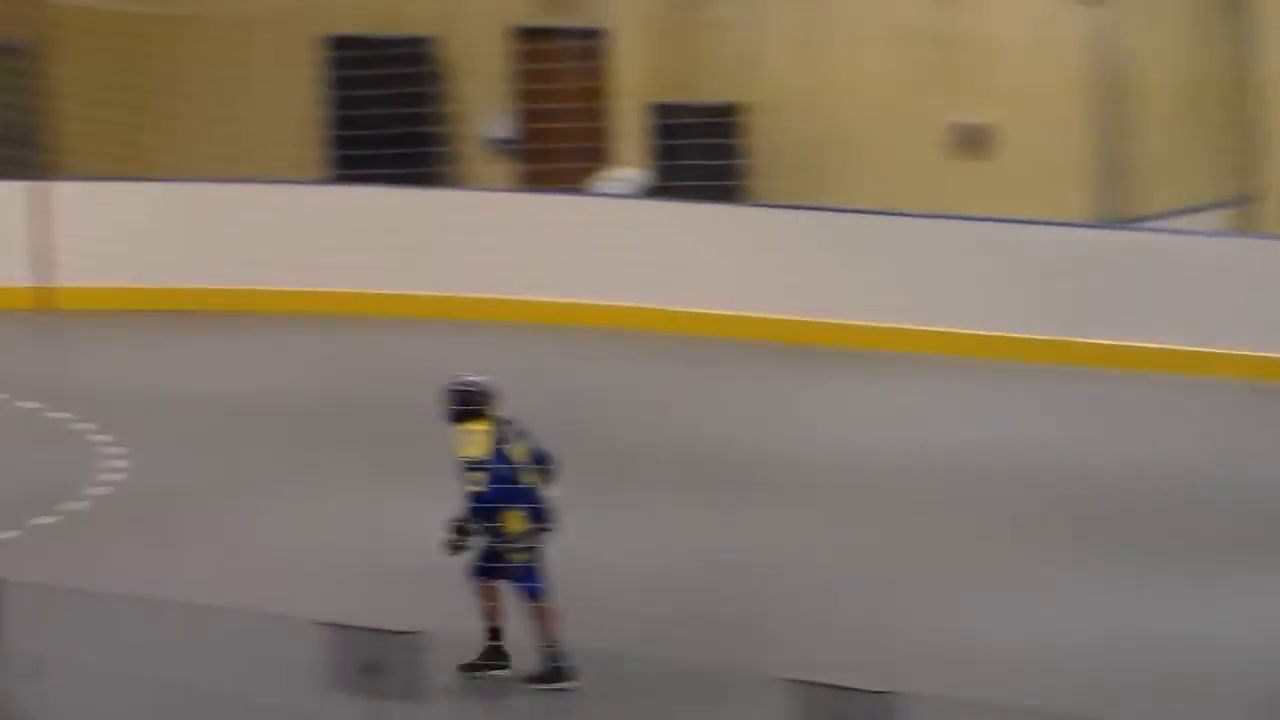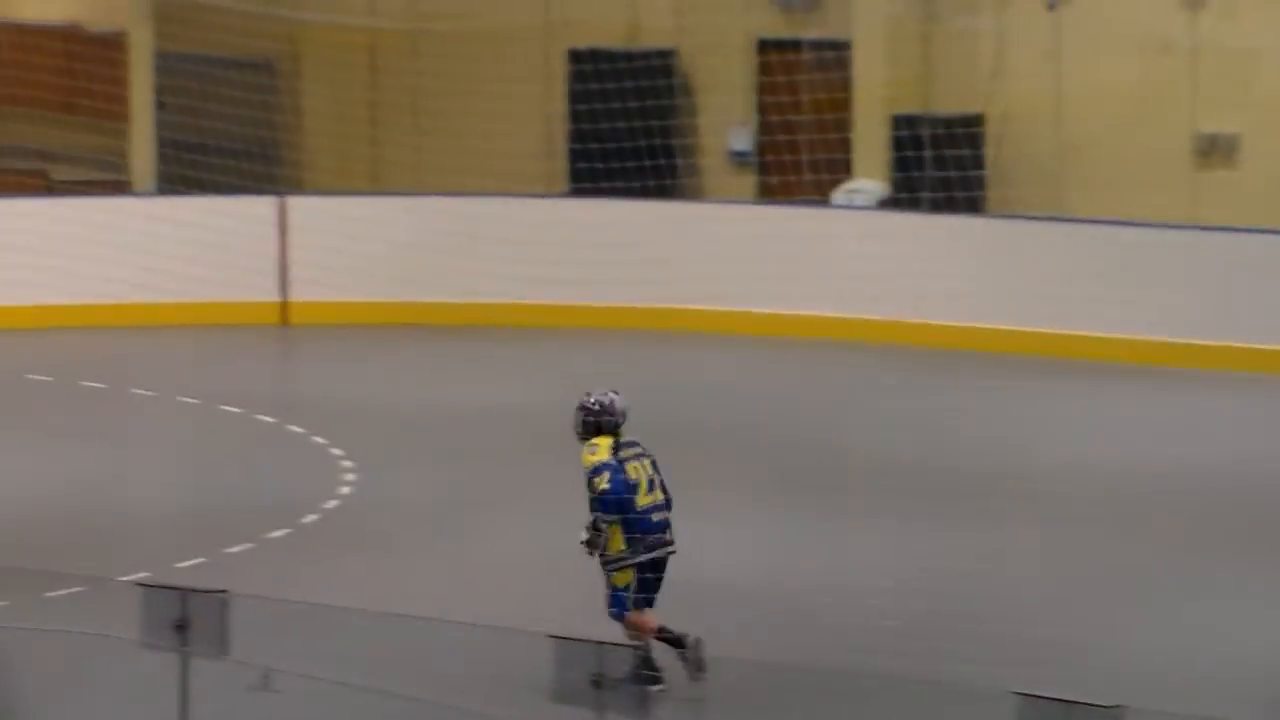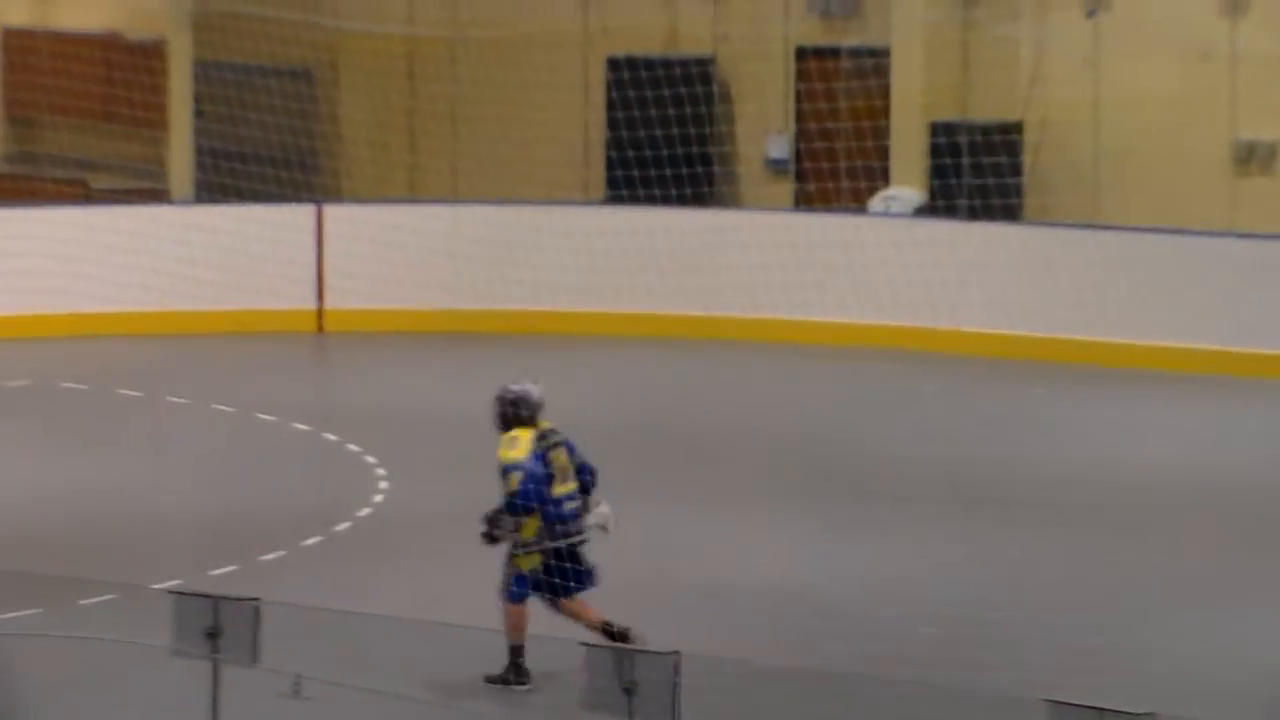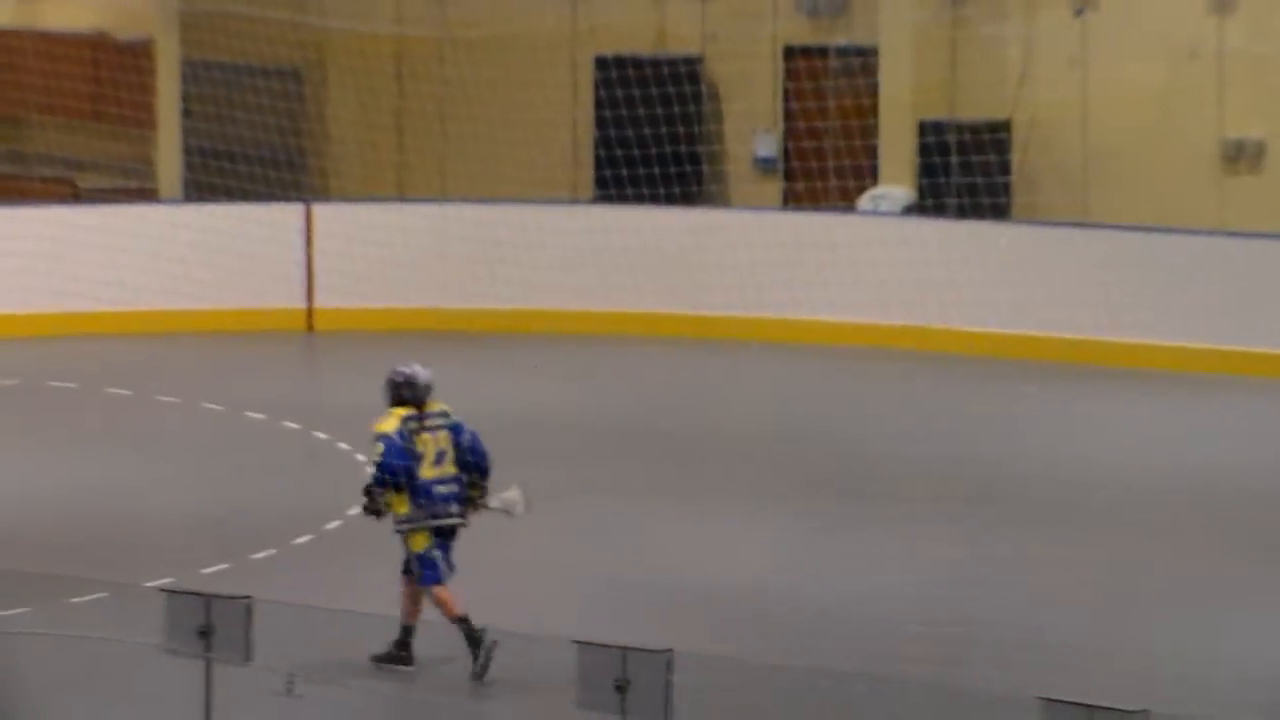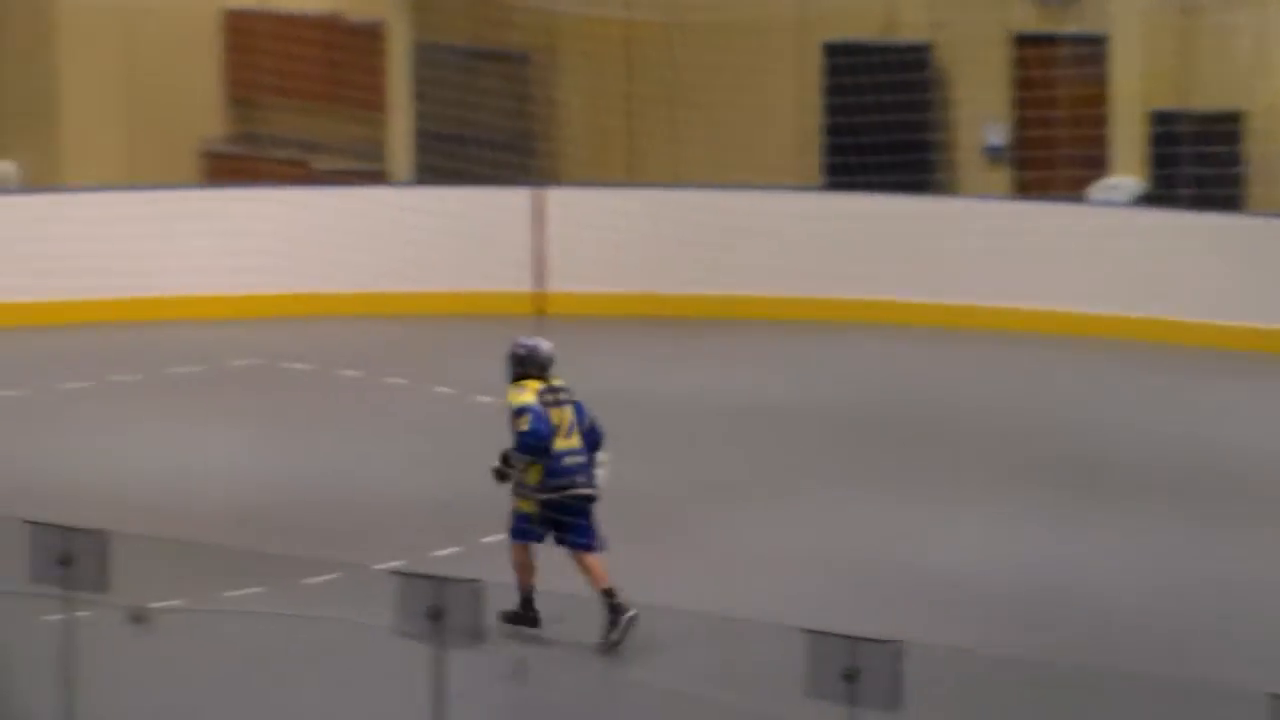
dt=0.3s
person 1, frame 1
left shoulder: (473, 441)
right shoulder: (505, 427)
left elbow: (486, 495)
right elbow: (544, 462)
left wrist: (462, 531)
right wrist: (532, 496)
left hip: (515, 528)
right hip: (524, 519)
left knee: (533, 595)
right knee: (484, 577)
left ankle: (556, 667)
right ankle: (495, 652)
person 1, frame 2
left shoulder: (597, 453)
right shoulder: (635, 448)
left elbow: (613, 497)
right elbow: (662, 497)
left wrist: (596, 532)
left hip: (627, 545)
right hip: (657, 538)
left knee: (624, 612)
right knee: (635, 606)
left ankle: (683, 644)
right ankle: (647, 668)
person 1, frame 3
left shoulder: (513, 447)
right shoulder: (551, 435)
left elbow: (524, 495)
right elbow: (584, 474)
left wrist: (500, 525)
right wrist: (576, 509)
left hip: (537, 535)
right hip: (569, 530)
left knee: (513, 597)
right knee: (562, 599)
left ankle: (517, 669)
right ankle: (619, 636)
person 1, frame 4
left shoulder: (391, 424)
right shoulder: (445, 416)
left elbow: (390, 466)
right elbow: (476, 455)
left wrist: (377, 499)
right wrist: (473, 494)
left hip: (419, 515)
right hip: (450, 510)
left knee: (433, 582)
right knee: (412, 576)
left ankle: (475, 638)
right ankle: (403, 648)
person 1, frame 5
left shoulder: (523, 396)
right shoulder: (561, 391)
left elbow: (535, 434)
right elbow: (592, 435)
left wrist: (511, 465)
left hip: (542, 485)
right hip: (577, 482)
left knee: (520, 541)
right knee: (584, 552)
left ankle: (527, 610)
right ankle: (616, 609)
